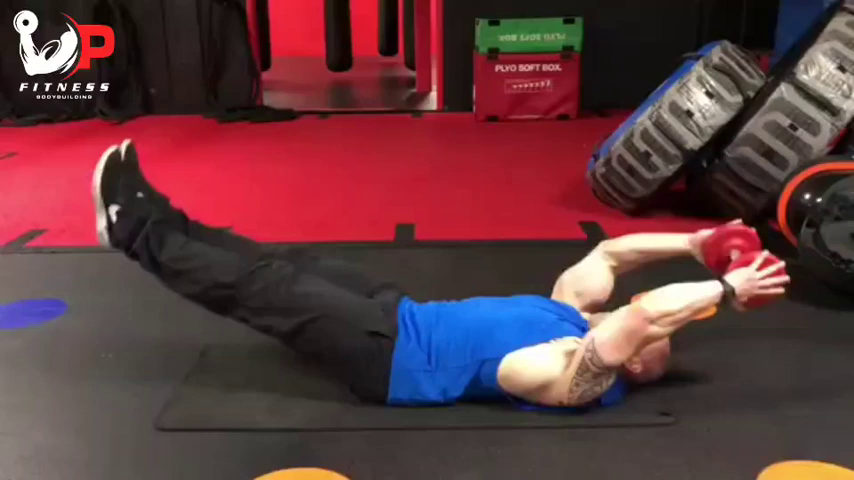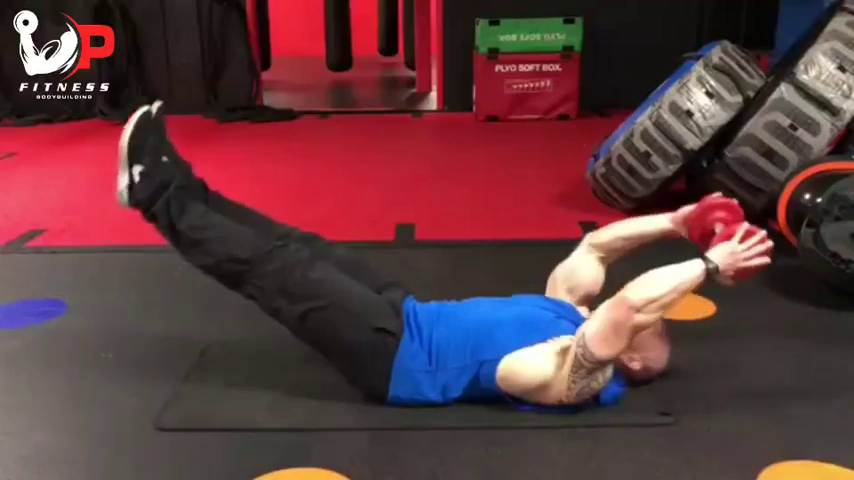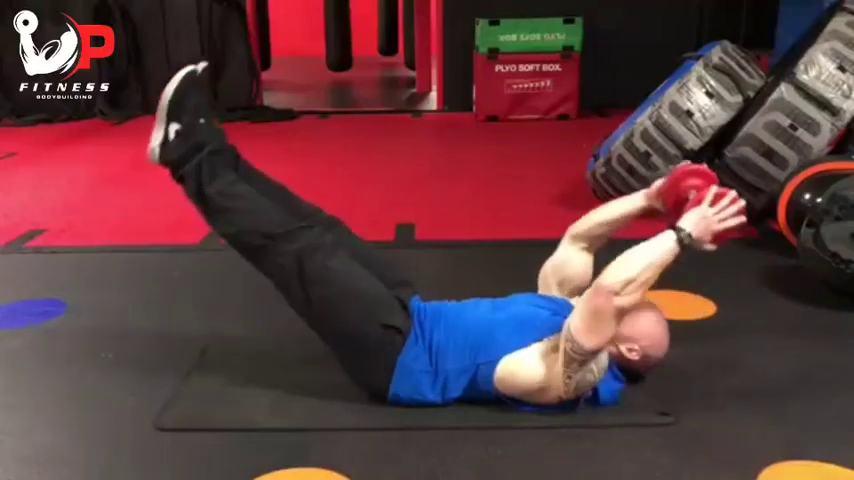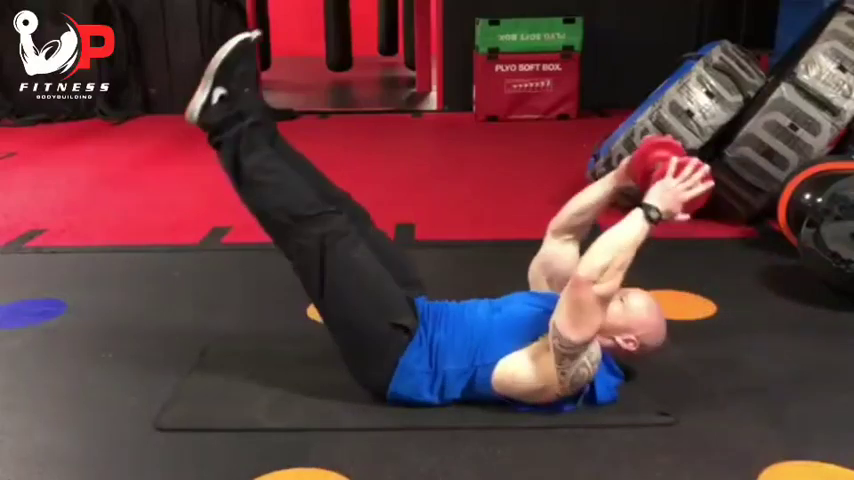
dt=0.2s
person 1, frame 1
left shoulder: (585, 378)
right shoulder: (574, 317)
left elbow: (644, 315)
right elbow: (608, 253)
left wrist: (724, 286)
right wrist: (691, 243)
left hip: (392, 359)
right hip: (403, 317)
left knee: (272, 289)
right knee: (292, 266)
left ankle: (141, 231)
right ankle: (152, 222)
person 1, frame 2
left shoulder: (584, 379)
right shoulder: (572, 315)
left elbow: (631, 304)
right elbow: (595, 246)
left wrist: (708, 264)
right wrist: (677, 222)
left hip: (397, 361)
right hip: (407, 319)
left knee: (286, 271)
right knee: (302, 252)
left ankle: (165, 199)
right ankle: (174, 192)
person 1, frame 3
left shoulder: (585, 374)
right shoulder: (574, 318)
left elbow: (611, 293)
right elbow: (579, 238)
left wrist: (680, 235)
right wrist: (651, 198)
left hip: (399, 362)
right hip: (414, 320)
left knee: (304, 249)
right knee: (321, 233)
left ankle: (197, 159)
right ankle: (204, 155)
person 1, frame 4
left shoulder: (578, 367)
right shoulder: (566, 314)
left elbow: (591, 282)
right elbow: (562, 232)
left wrist: (650, 210)
right wrist: (622, 178)
left hip: (400, 361)
right hip: (421, 322)
left knee: (325, 232)
right knee: (342, 218)
left ankle: (236, 125)
right ankle: (241, 118)
